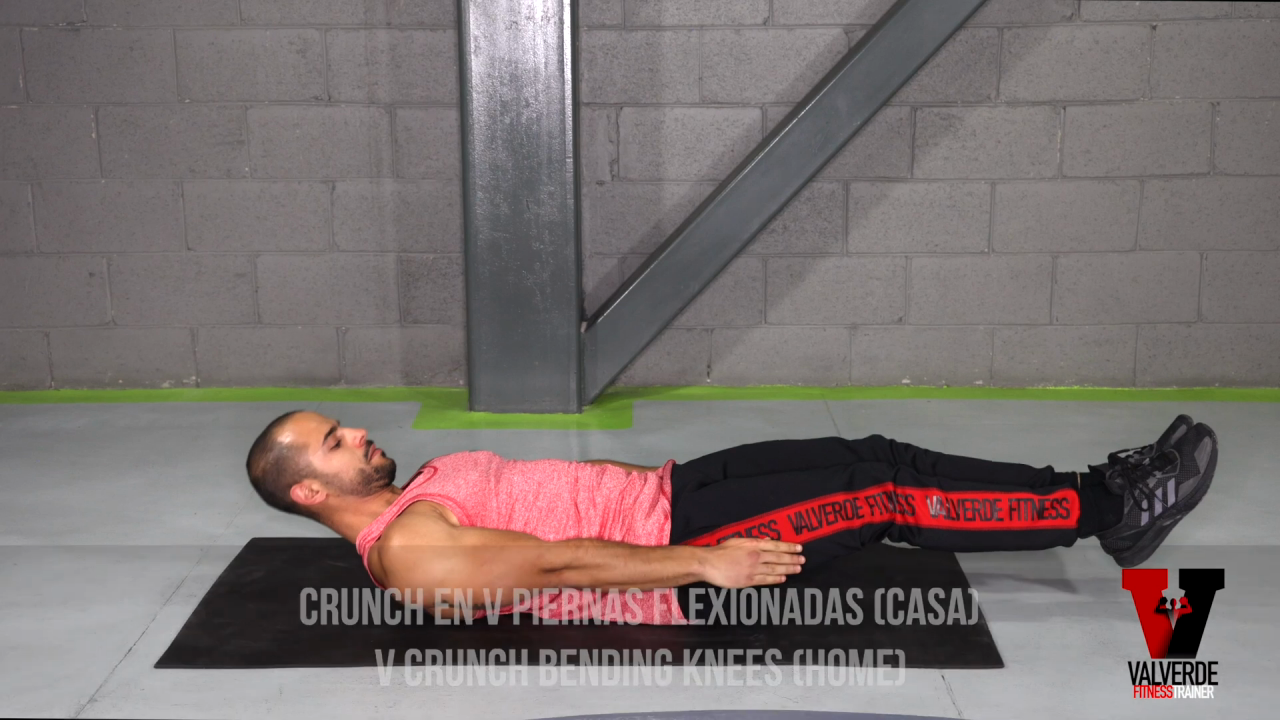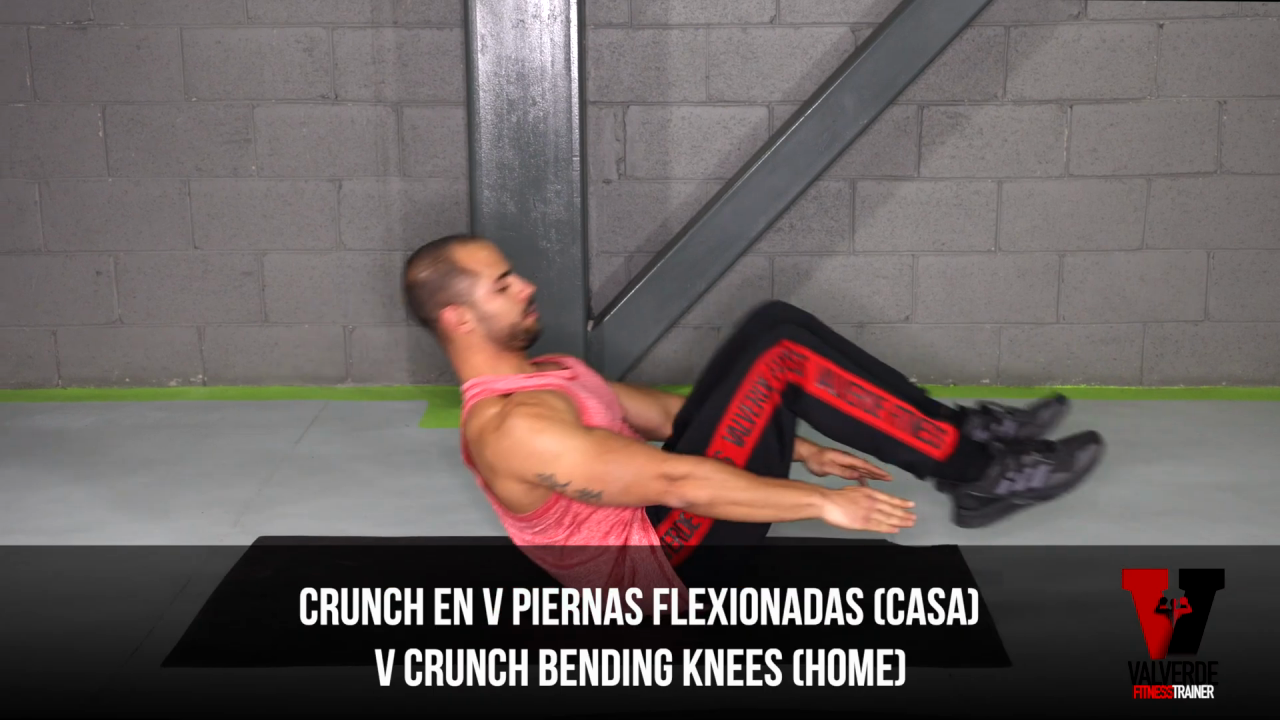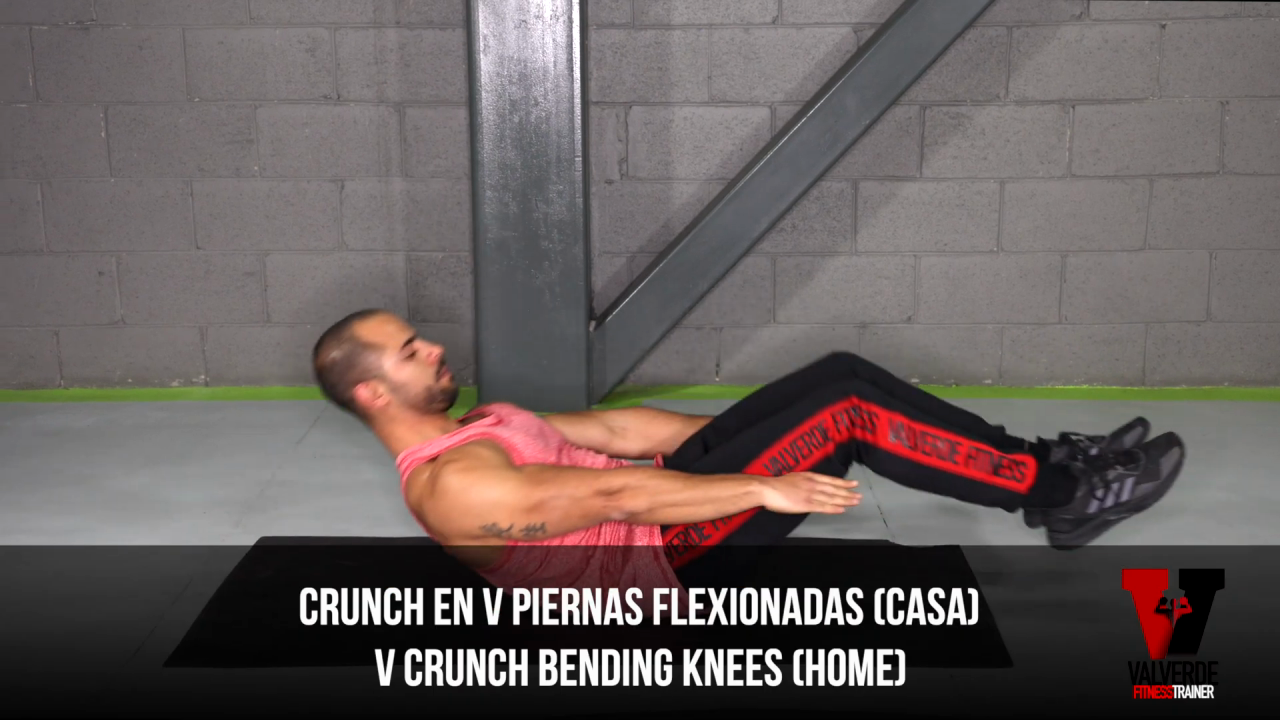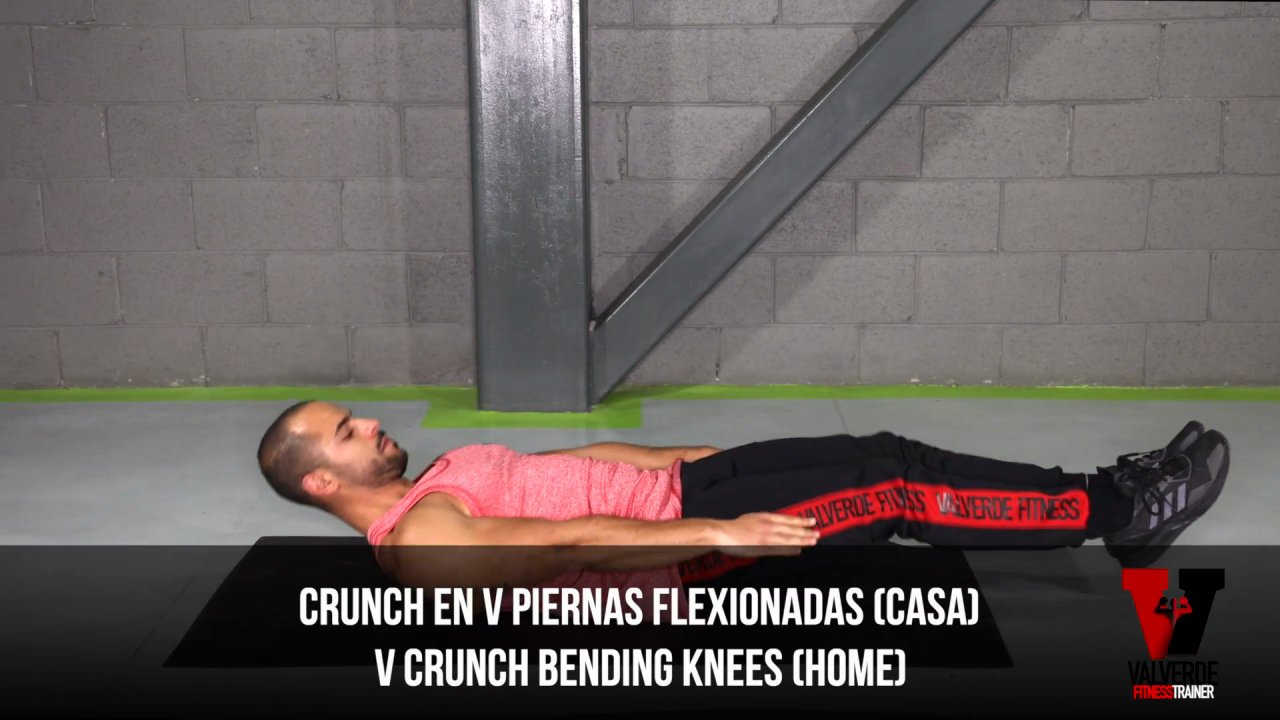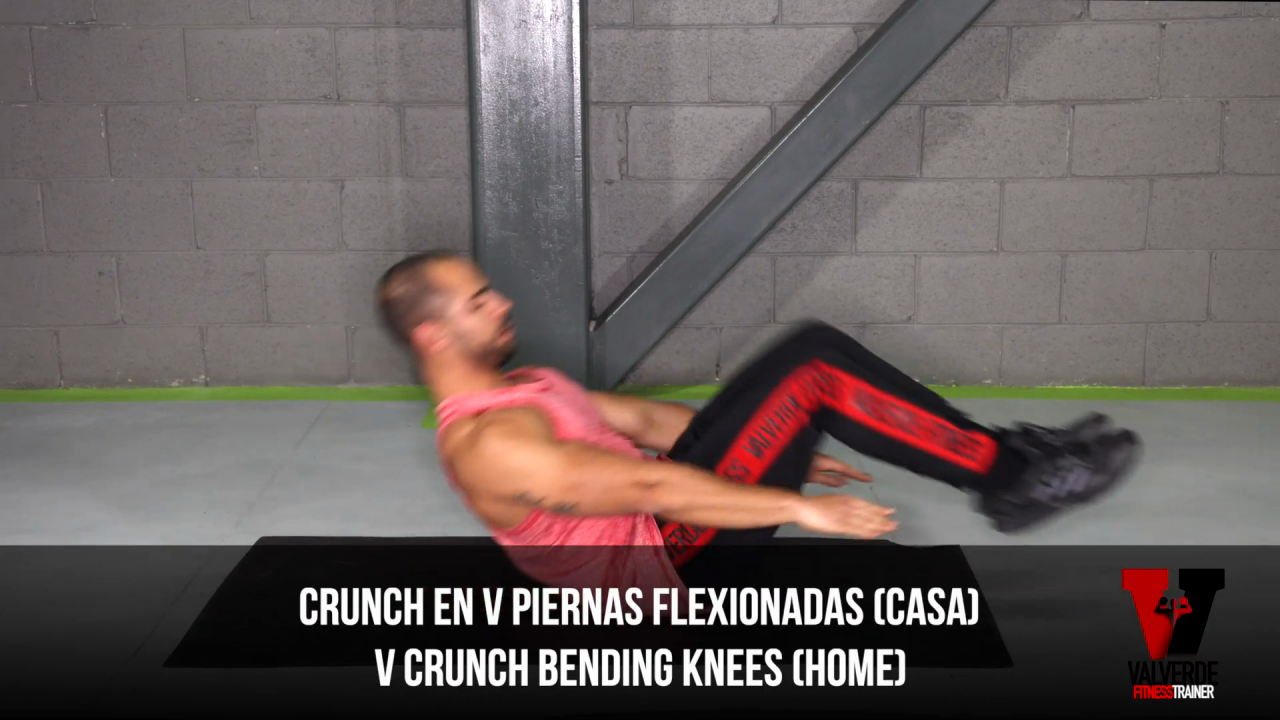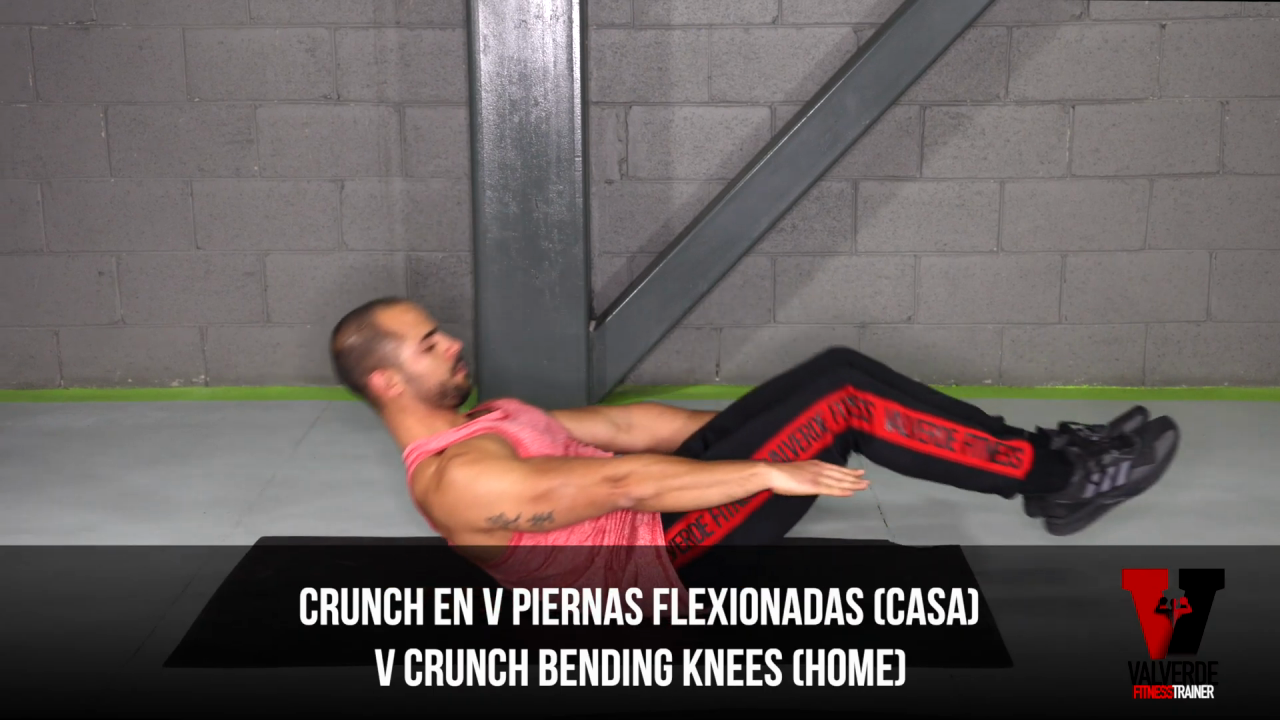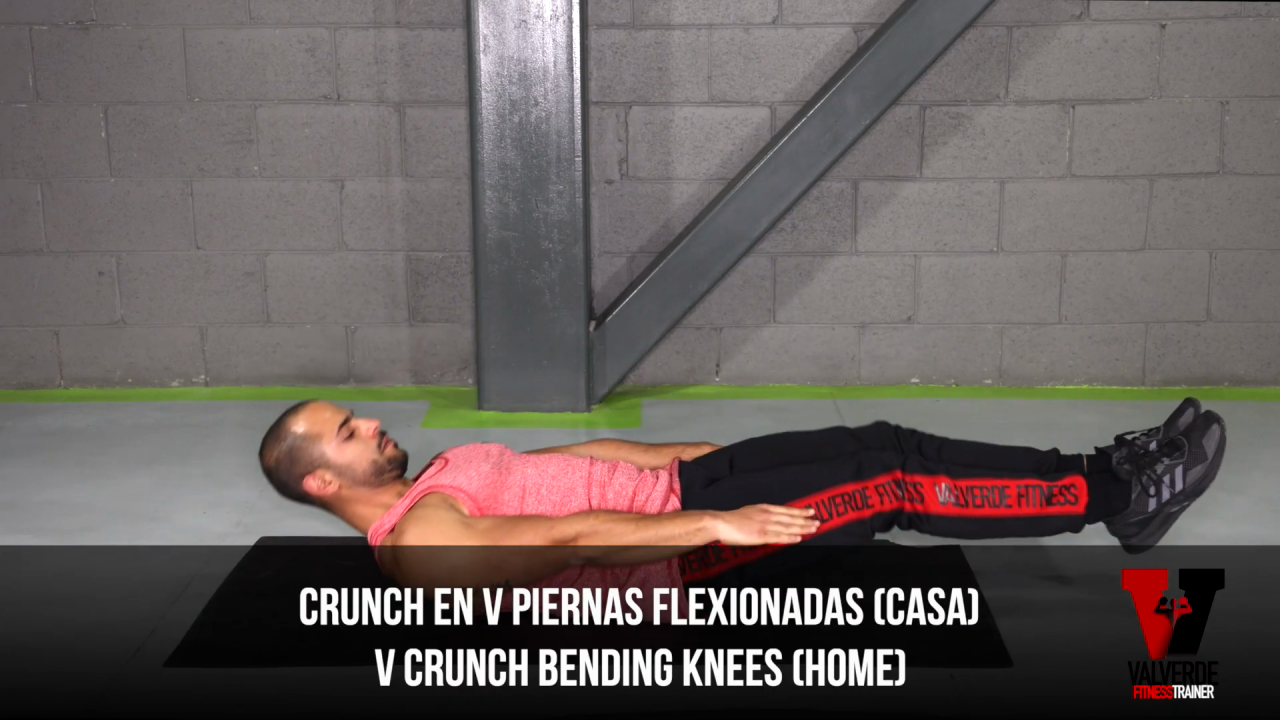
dt=0.7s
person 1, frame 1
left shoulder: (429, 488)
right shoulder: (405, 553)
right elbow: (556, 568)
left wrist: (677, 519)
right wrist: (704, 563)
left hip: (665, 489)
right hip: (669, 561)
left knee: (870, 460)
right knee: (879, 496)
left ankle: (1098, 489)
right ankle: (1107, 514)
person 1, frame 2
left shoulder: (534, 374)
right shoulder: (512, 429)
left elbow: (661, 416)
right elbow: (671, 480)
left wrist: (803, 449)
right wrist: (823, 505)
left hip: (669, 530)
right hip: (665, 565)
left knee: (777, 330)
right knee: (782, 352)
left ankle: (961, 439)
right ankle: (978, 472)
person 1, frame 3
left shoulder: (470, 431)
right shoulder: (452, 488)
left elbow: (611, 430)
right elbow: (609, 499)
left wrist: (753, 434)
right wrist: (761, 488)
left hip: (658, 507)
right hip: (665, 556)
left knee: (839, 379)
right knee: (847, 416)
left ankle: (1043, 466)
right ankle: (1060, 495)
person 1, frame 4
left shoulder: (443, 482)
right shoulder: (415, 543)
right elbow: (570, 547)
left wrist: (687, 462)
right wrist: (720, 535)
left hip: (678, 481)
right hip: (677, 544)
left knee: (885, 453)
right knee: (894, 497)
left ankle: (1111, 499)
right ankle: (1118, 515)
person 1, frame 5
left shoulder: (508, 388)
right shoulder: (486, 447)
left elbow: (647, 420)
right elbow: (644, 489)
left wrist: (784, 440)
right wrist: (796, 508)
left hip: (670, 514)
right hip: (671, 557)
left knee: (814, 350)
right knee: (812, 369)
left ankle: (1002, 461)
right ankle: (1009, 476)
person 1, frame 6
left shoulder: (476, 425)
right shoulder: (458, 482)
left elbow: (618, 424)
right elbow: (619, 487)
left wrist: (750, 428)
right wrist: (771, 471)
left hip: (664, 507)
right hip: (668, 552)
left knee: (836, 373)
right knee: (841, 401)
left ankle: (1047, 459)
right ankle: (1056, 478)
person 1, frame 7
left shoulder: (437, 481)
right shoulder: (418, 544)
left elbow: (577, 456)
right elbow: (571, 541)
left wrist: (697, 458)
right wrist: (715, 524)
left hip: (674, 486)
right hip: (676, 550)
left knee: (879, 446)
right knee: (892, 488)
left ankle: (1102, 474)
right ankle: (1115, 499)
